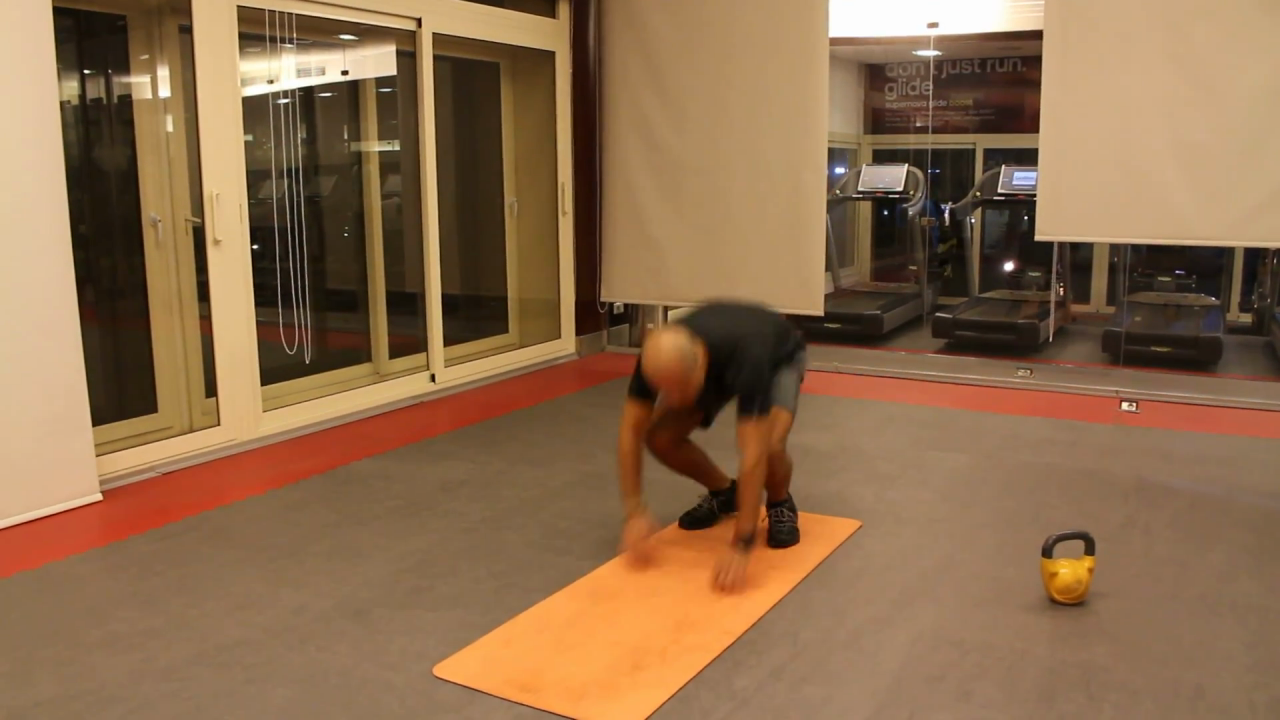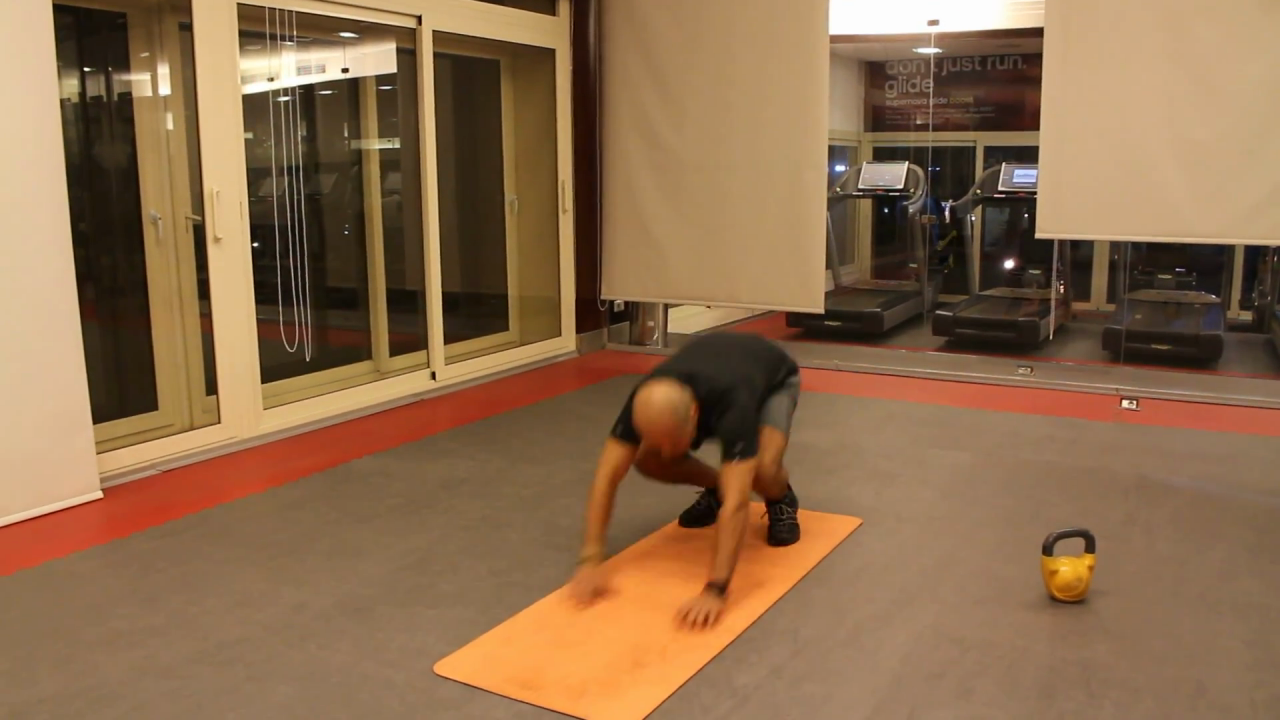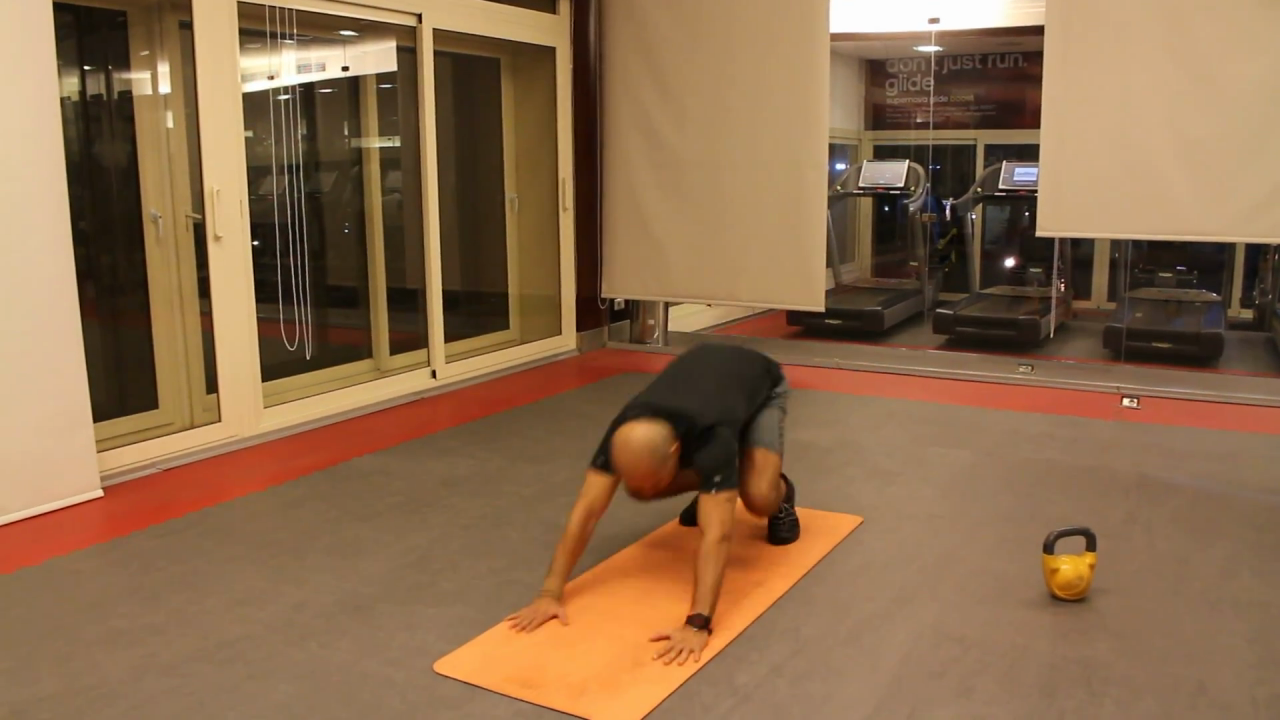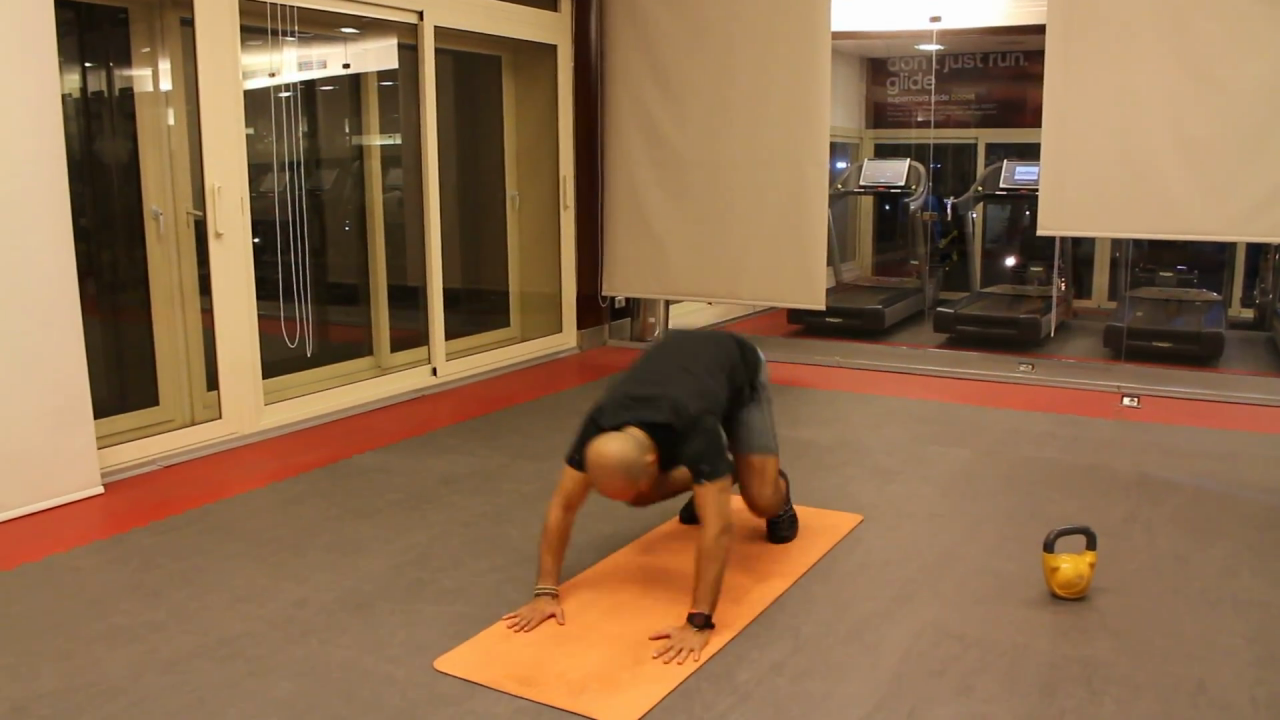
dt=0.1s
person 1, frame 1
left shoulder: (746, 362)
right shoulder: (657, 358)
left elbow: (753, 460)
right elbow: (631, 434)
left wrist: (741, 543)
right wrist: (634, 511)
left hip: (777, 356)
right hip: (725, 345)
left knee: (768, 447)
right knee: (659, 440)
left ankle: (781, 503)
right ankle: (721, 492)
person 1, frame 2
left shoulder: (734, 408)
right shoulder: (647, 401)
left elbow: (736, 503)
right elbow: (606, 478)
left wrist: (715, 591)
right wrist: (589, 561)
left hip: (773, 379)
right hip: (711, 372)
left knee: (762, 470)
right knee: (646, 461)
left ankle: (781, 501)
right ankle: (716, 487)
person 1, frame 3
left shoulder: (712, 437)
right shoulder: (628, 437)
left elbow: (716, 536)
right elbow: (585, 512)
left wrist: (697, 624)
right wrist: (551, 592)
left hip: (762, 388)
left knee: (758, 495)
right knee: (640, 487)
left ankle: (782, 495)
right ankle: (713, 492)
person 1, frame 4
left shoulder: (693, 431)
right shoulder: (601, 428)
left elbow: (716, 528)
right elbow: (561, 506)
left wrist: (698, 623)
right wrist: (545, 591)
left hip: (741, 369)
left knee: (760, 499)
right knee: (639, 494)
left ankle: (778, 492)
right ankle: (715, 481)
